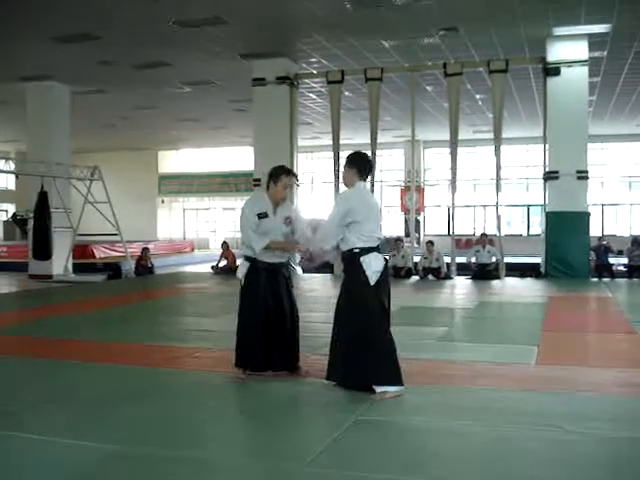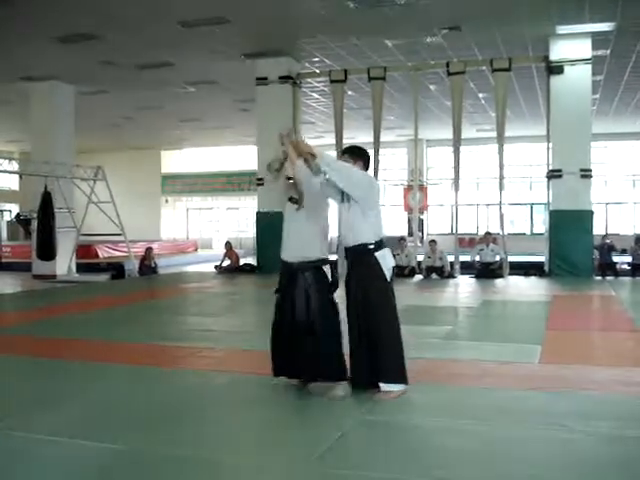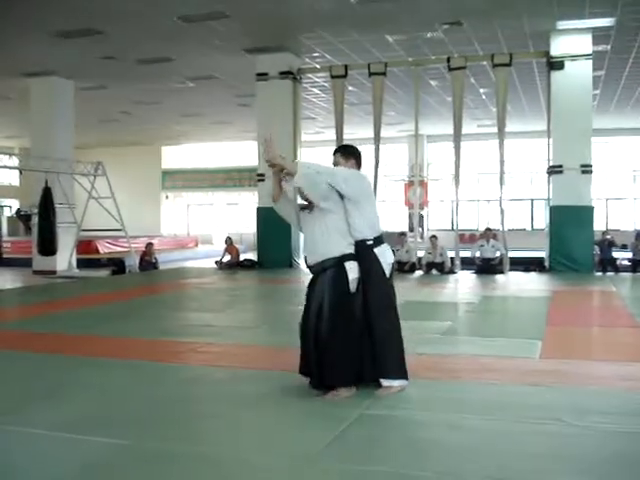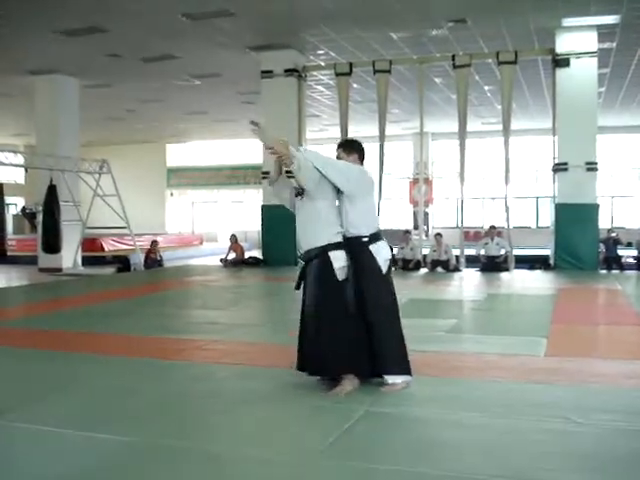
dt=1s
person 1, frame 1
left shoulder: (349, 197)
right shoulder: (367, 198)
left elbow: (330, 230)
left wrist: (313, 250)
right wrist: (324, 249)
left hip: (363, 267)
right hip: (366, 264)
left knee: (373, 325)
right knee: (351, 322)
left ankle: (389, 382)
right ankle: (354, 375)
person 1, frame 2
left shoulder: (366, 184)
right shoulder: (346, 189)
left elbow: (334, 168)
right elbow: (322, 179)
left wrist: (310, 153)
right wrist: (307, 158)
left hip: (372, 260)
right hip: (356, 261)
left knee: (382, 320)
right knee: (358, 320)
left ankle: (394, 380)
right ankle: (364, 373)
person 1, frame 3
left shoulder: (357, 180)
right shoulder: (345, 186)
left elbow: (318, 172)
right elbow: (320, 180)
left wrist: (282, 162)
left hip: (372, 256)
right hip: (359, 256)
left knee: (382, 316)
right knee: (361, 316)
left ankle: (394, 377)
right ankle: (369, 370)
person 1, frame 4
left shoulder: (357, 175)
right shoulder: (348, 179)
left elbow: (318, 161)
left wrist: (288, 152)
left hip: (369, 251)
right hip: (357, 251)
left knee: (381, 312)
right knee: (359, 311)
left ankle: (398, 374)
person 2, frame 1
left shoulder: (290, 210)
right shoulder: (252, 205)
left elbow: (301, 236)
right elbow: (250, 237)
right wrist: (280, 244)
left hip: (280, 271)
right hip: (256, 271)
left knee: (287, 317)
right knee: (252, 318)
left ankle: (288, 362)
right ankle: (246, 364)
person 2, frame 2
left shoulder: (317, 199)
right shoulder: (291, 197)
left elbow: (308, 180)
left wrist: (293, 153)
right wrist: (286, 154)
left hip: (313, 274)
right hip: (290, 273)
left knee: (321, 324)
right knee: (287, 324)
left ankle: (336, 379)
right ankle: (300, 371)
person 2, frame 3
left shoulder: (330, 199)
right shoulder: (303, 214)
right elbow: (280, 200)
right wrist: (276, 174)
left hip: (339, 272)
right hip: (322, 274)
left knee: (337, 328)
right knee: (314, 327)
left ankle: (346, 383)
right ankle: (325, 377)
person 2, frame 4
left shoulder: (321, 187)
right shoulder: (300, 198)
left elbow: (297, 160)
right elbow: (277, 182)
left wrist: (268, 141)
right wrist: (278, 159)
left hip: (329, 259)
right hip: (316, 262)
left knee: (334, 316)
right knee: (318, 317)
left ankle: (349, 374)
right ankle: (334, 369)
